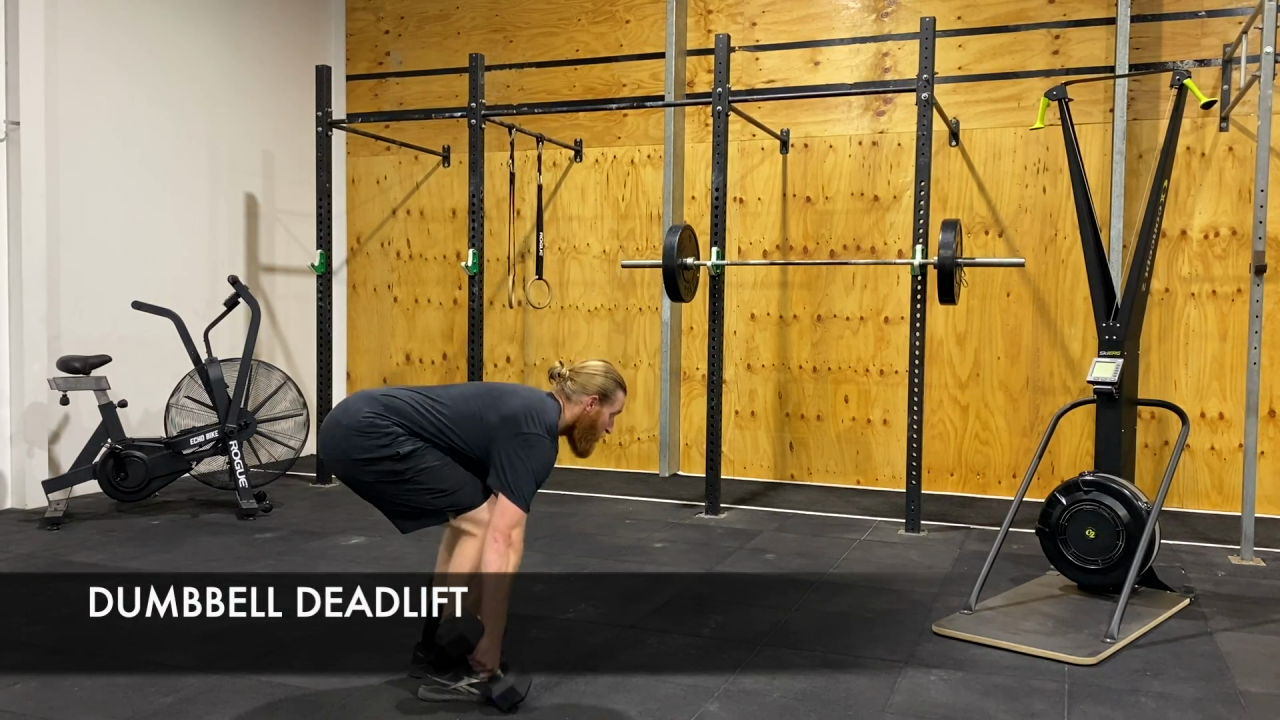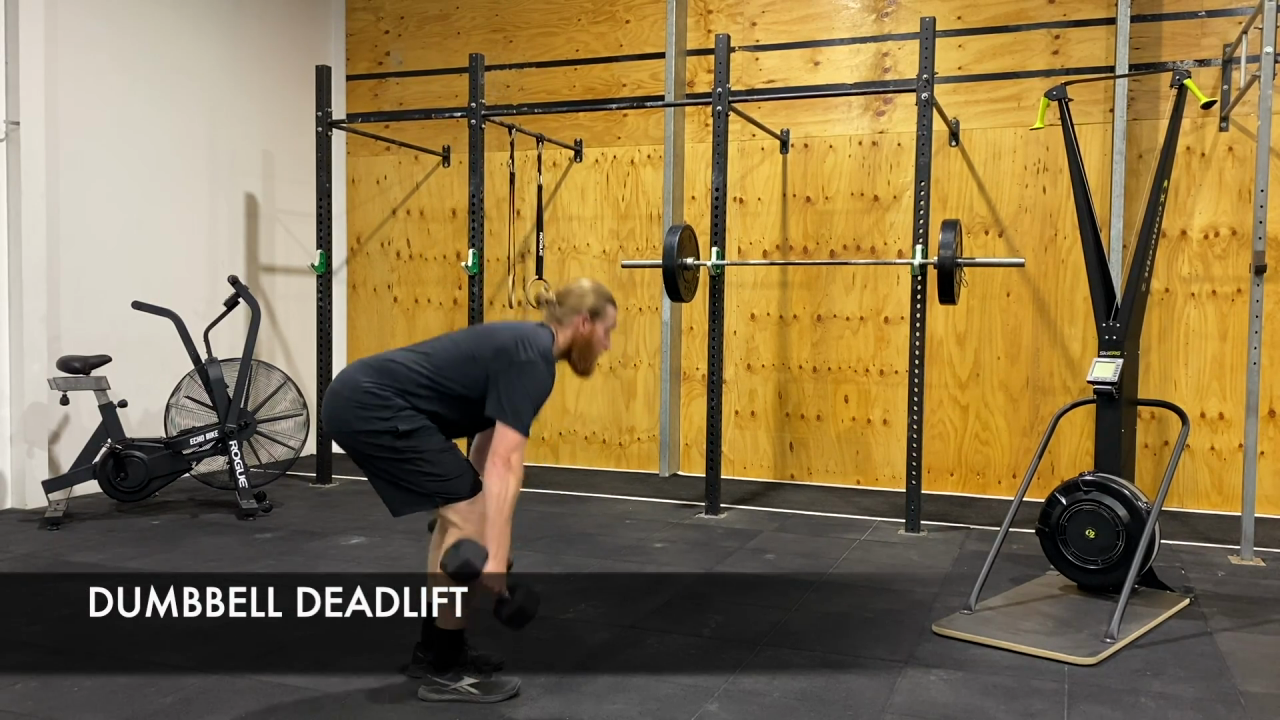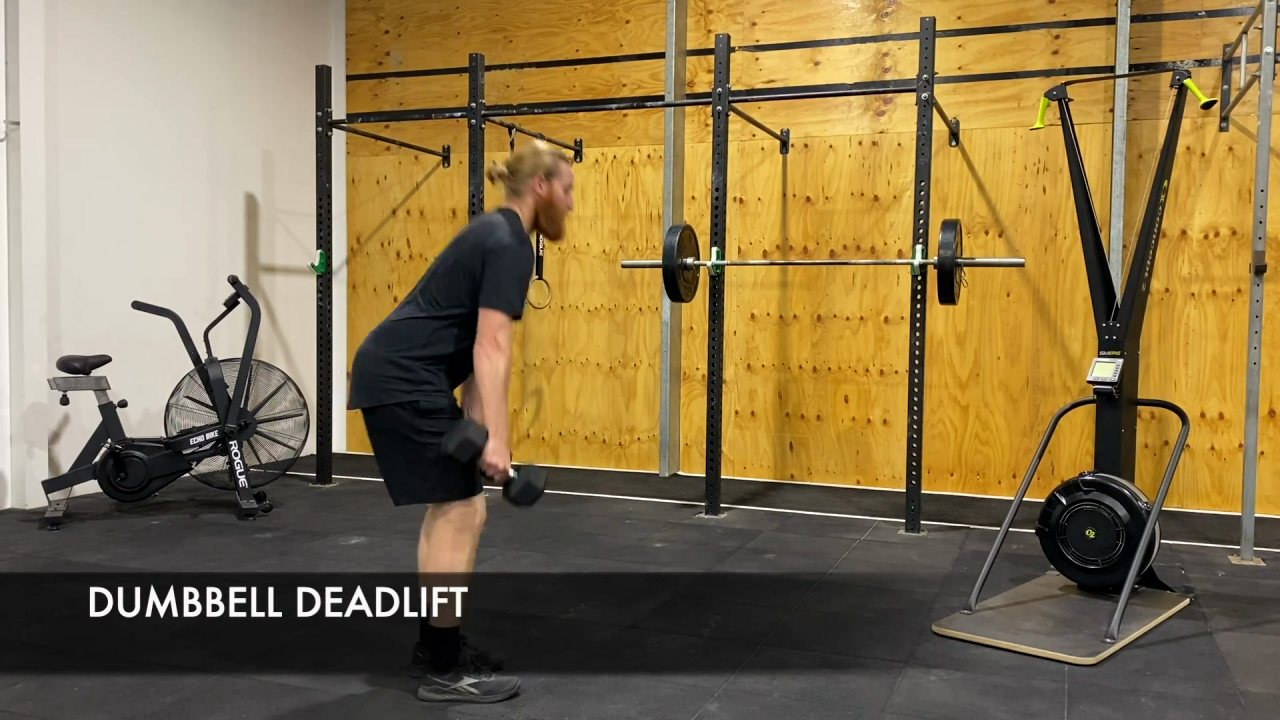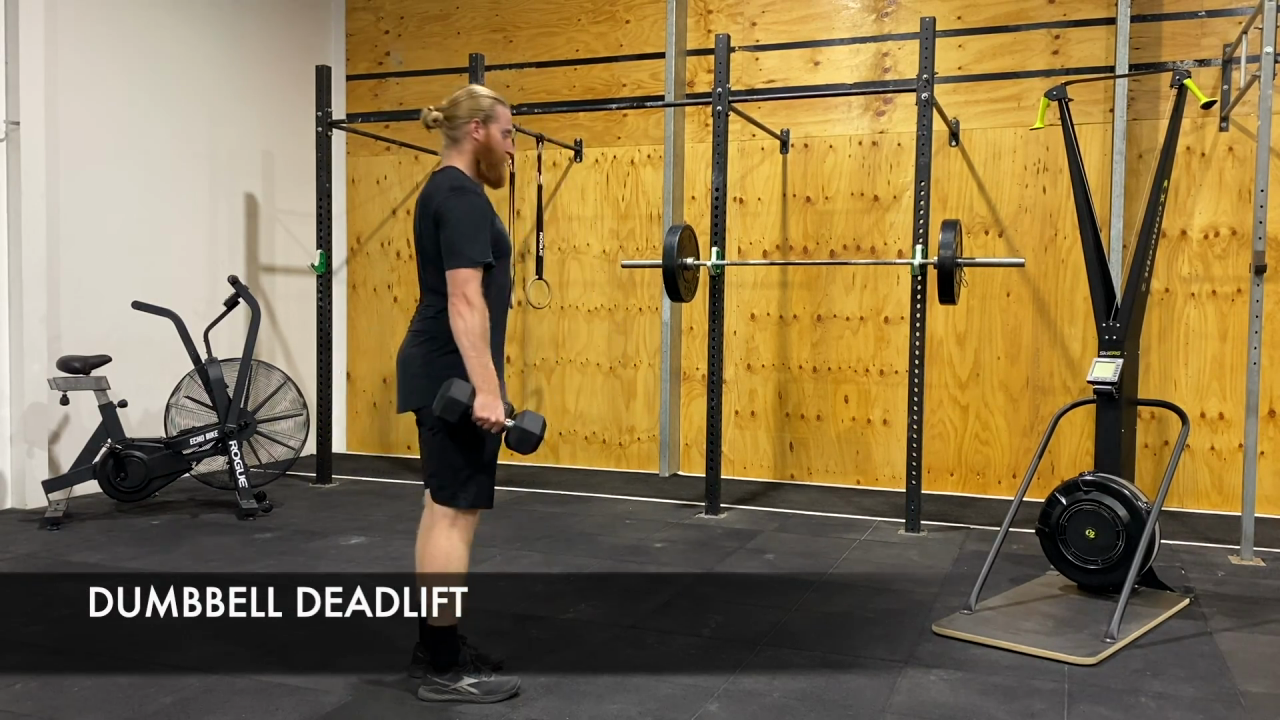
dt=0.3s
person 1, frame 1
left shoulder: (530, 410)
right shoulder: (534, 435)
right elbow: (503, 539)
right wrist: (491, 641)
left hip: (354, 427)
right hip: (365, 436)
left knee: (471, 515)
right knee: (480, 521)
left ankle: (435, 646)
right ankle: (445, 667)
person 1, frame 2
left shoulder: (523, 345)
right shoulder: (532, 361)
left elbow: (489, 449)
right elbow: (505, 465)
right wrist: (495, 563)
left hip: (357, 398)
right hip: (369, 406)
left knee: (462, 509)
right knee: (468, 516)
left ankle: (437, 647)
right ankle: (445, 668)
person 1, frame 3
left shoulder: (493, 236)
right shoulder: (510, 243)
left elbow: (477, 339)
right elbow: (493, 347)
left wrist: (475, 425)
right wrist: (497, 441)
left hip: (399, 371)
right hip: (405, 379)
left knee: (450, 508)
right knee: (457, 512)
left ankle: (437, 645)
right ankle: (442, 666)
person 1, frame 4
left shoulder: (448, 191)
right shoulder: (460, 196)
right elbow: (466, 302)
left wrist: (480, 383)
right wrist: (487, 390)
left hip: (441, 369)
right hip: (452, 373)
left knee: (446, 507)
right knee: (456, 512)
left ankle: (436, 645)
right ankle: (443, 665)
